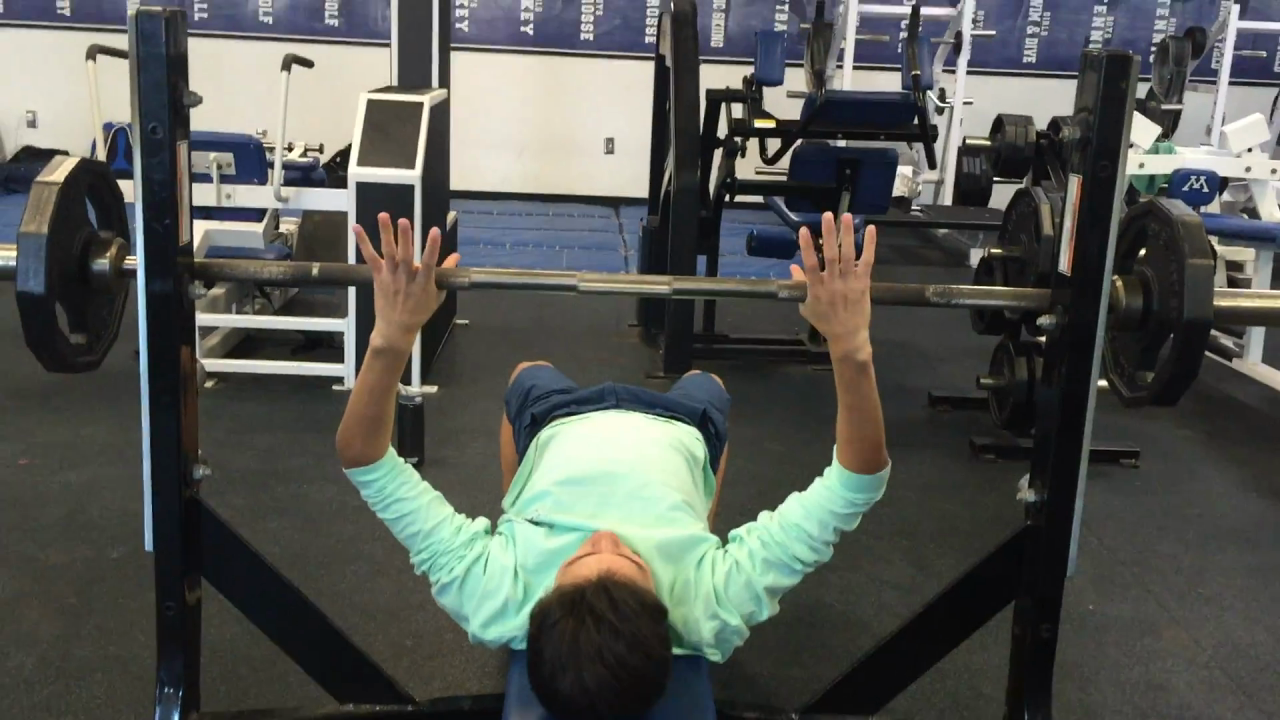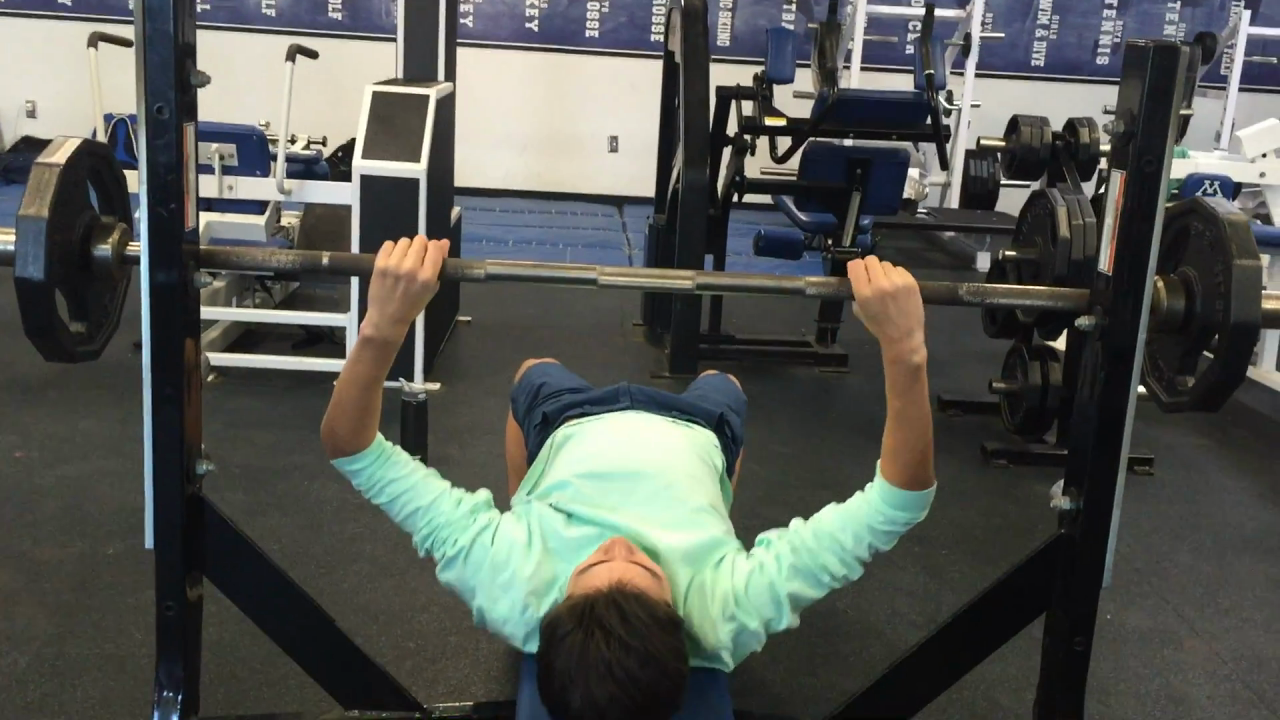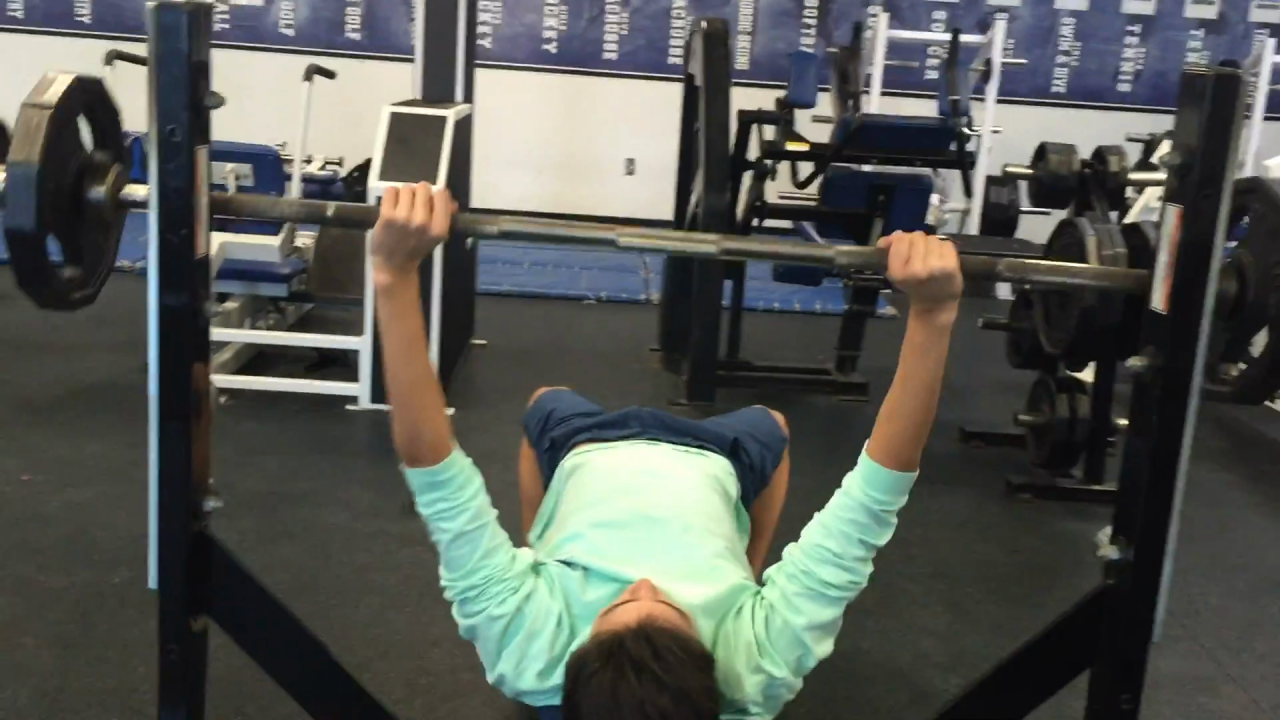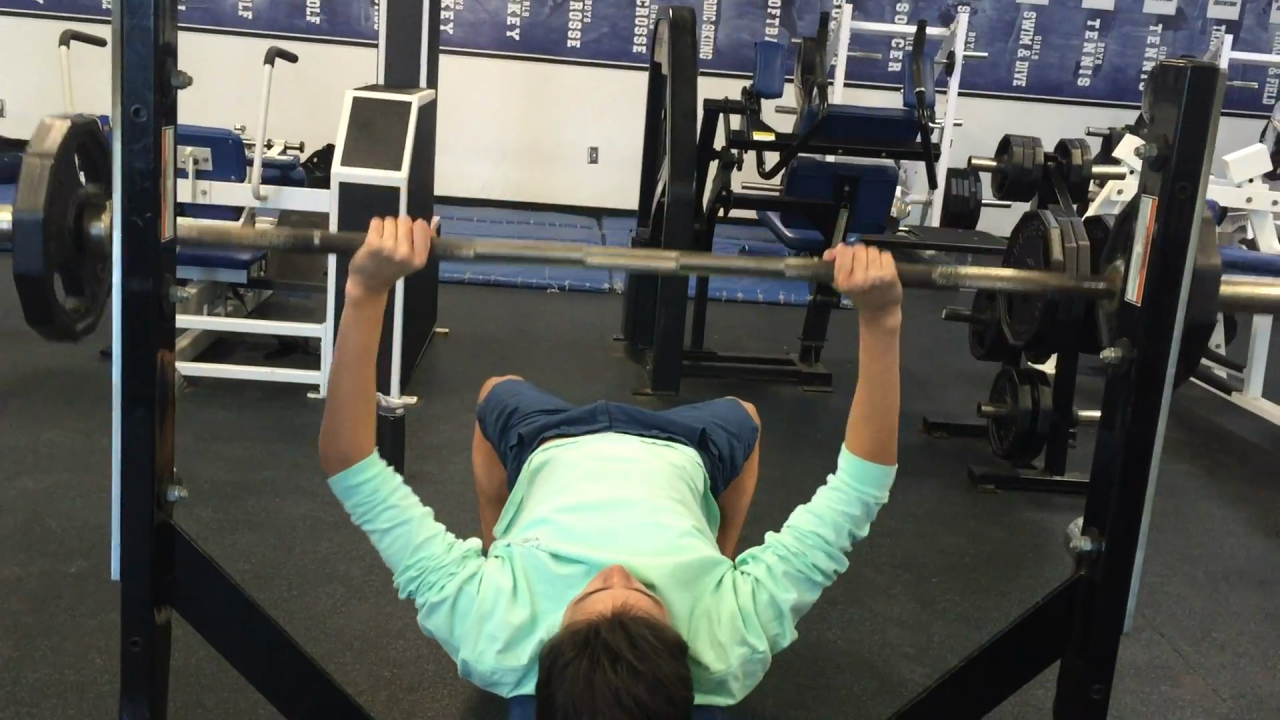
dt=1s
person 1, frame 1
left shoulder: (497, 600)
right shoulder: (710, 604)
left elbow: (365, 463)
right elbow: (856, 484)
left wrist: (391, 337)
right wrist: (850, 347)
left knee: (530, 375)
right knee: (703, 385)
person 1, frame 2
left shoulder: (512, 588)
right shoulder: (728, 609)
left elbow: (351, 450)
right elbow: (899, 501)
left wrist: (382, 326)
right wrist: (903, 347)
left knee: (536, 371)
right knee: (721, 385)
person 1, frame 3
left shoulder: (527, 653)
right shoulder: (757, 659)
left elbow: (434, 475)
right elbow: (875, 494)
left wrist: (396, 274)
right wrist: (932, 316)
left knee: (549, 406)
right knee: (766, 425)
person 1, frame 4
left shoulder: (495, 638)
right shoulder: (730, 641)
left elbow: (351, 472)
right elbow: (863, 485)
left wrist: (366, 293)
right wrist: (880, 320)
left knee: (501, 394)
right knee: (739, 416)
